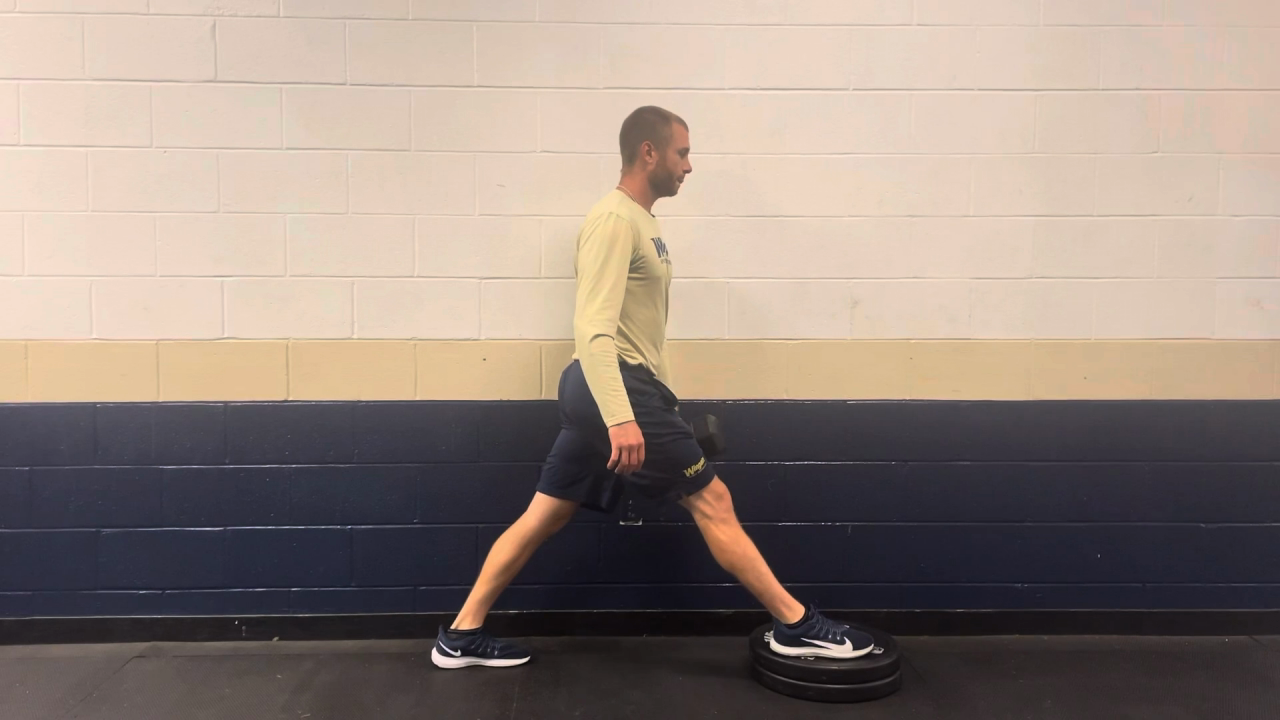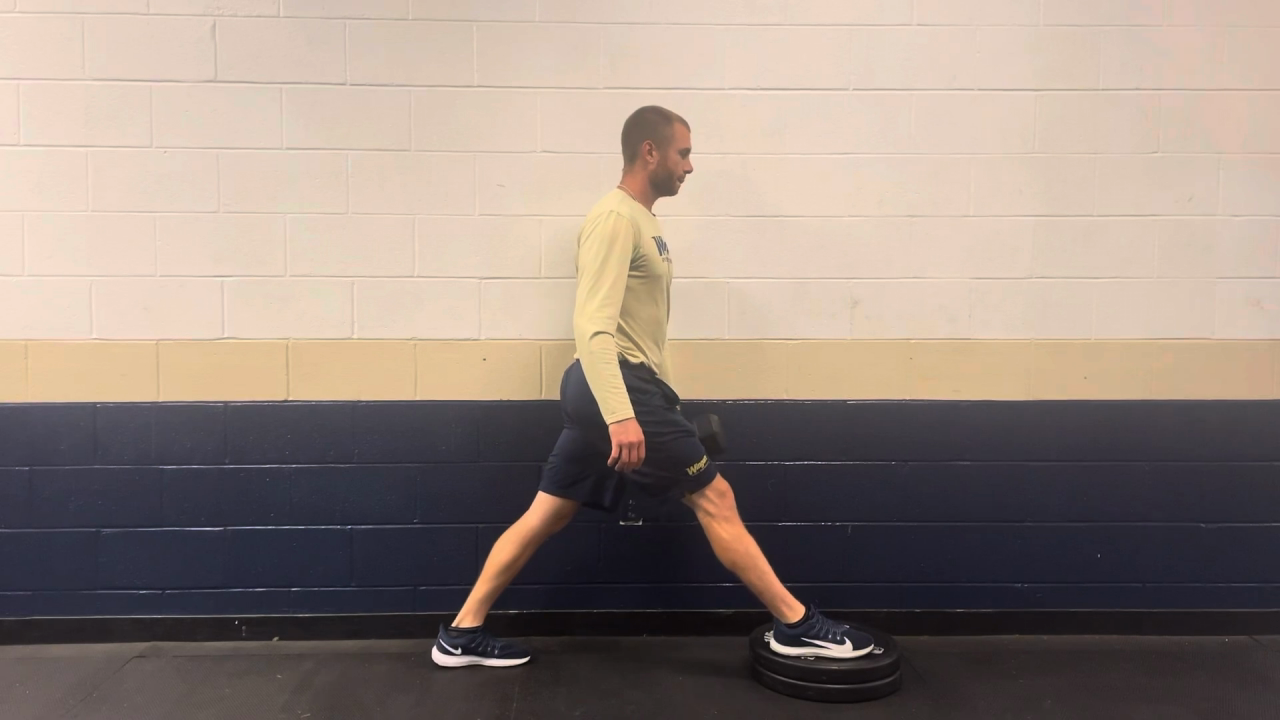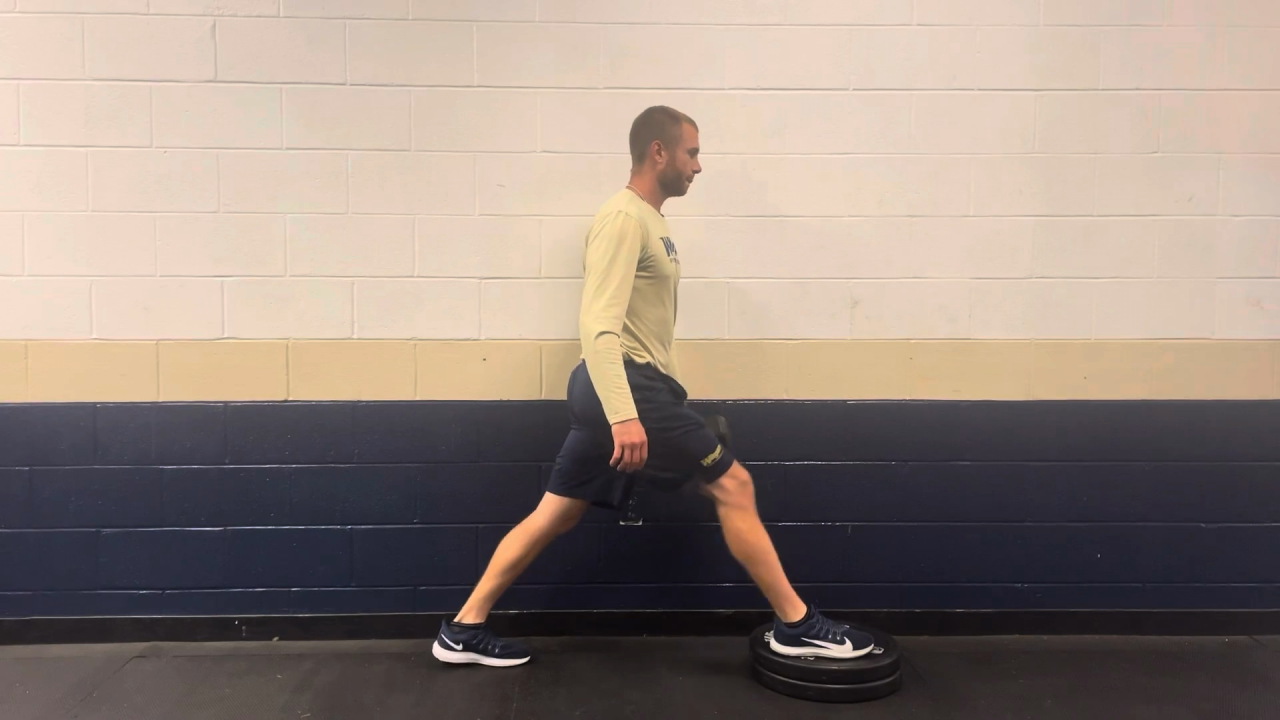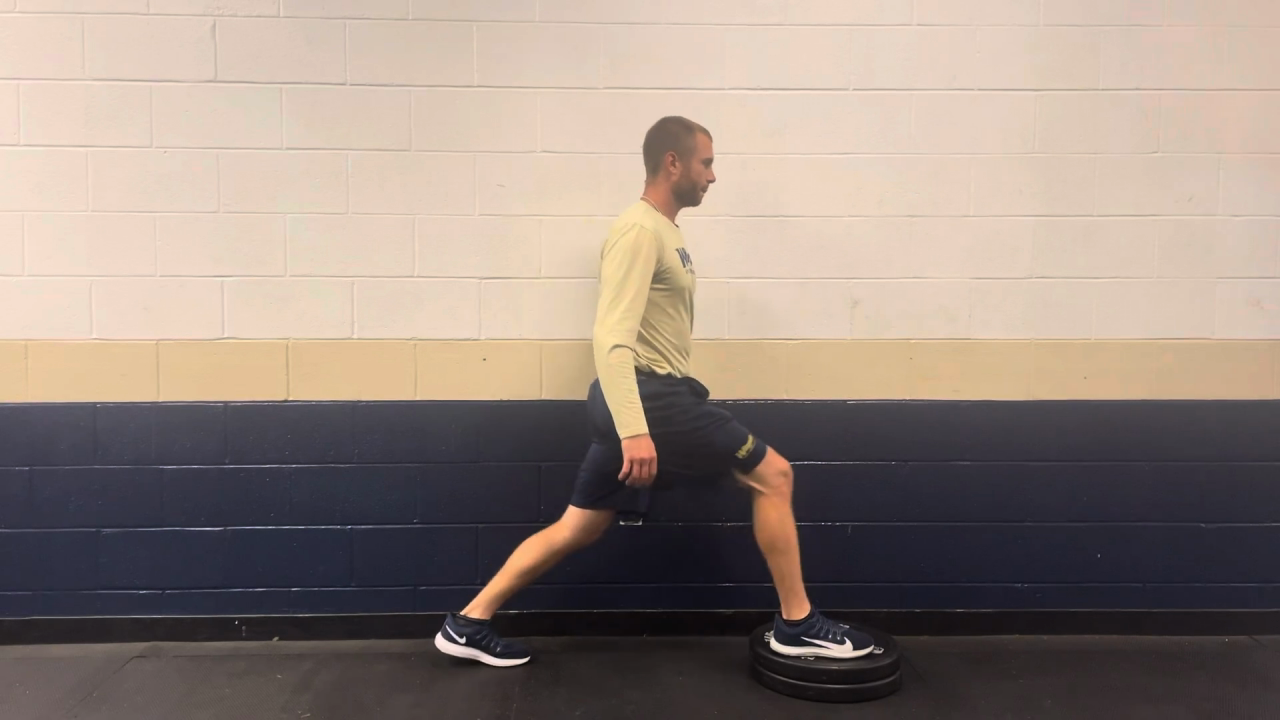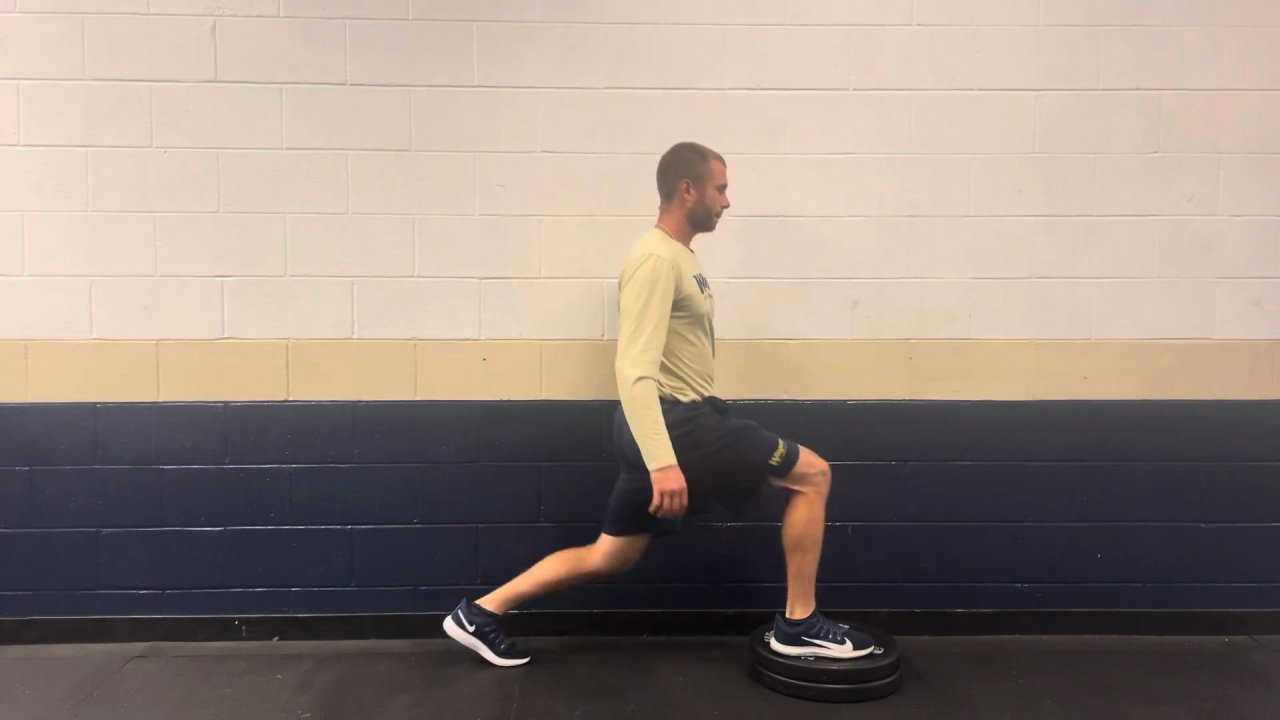
dt=0.2s
person 1, frame 1
left shoulder: (639, 221)
right shoulder: (615, 220)
right elbow: (593, 329)
left wrist: (662, 401)
right wrist: (622, 418)
left hip: (598, 390)
right hip: (616, 388)
left knee: (544, 514)
right knee: (712, 501)
left ankle: (462, 633)
right ankle: (797, 625)
person 1, frame 2
left shoulder: (640, 219)
right shoulder: (616, 218)
right elbow: (593, 326)
left wrist: (651, 402)
right wrist: (621, 416)
left hip: (601, 389)
right hip: (617, 387)
left knee: (547, 513)
right knee: (715, 498)
left ankle: (463, 632)
right ankle: (797, 625)
person 1, frame 3
left shoulder: (647, 220)
right shoulder: (624, 218)
right elbow: (599, 326)
right wrist: (625, 414)
left hip: (610, 389)
right hip: (625, 386)
left knee: (555, 513)
right knee: (734, 487)
left ankle: (465, 628)
right ankle: (797, 626)
person 1, frame 4
left shoulder: (661, 229)
right shoulder: (639, 231)
right elbow: (611, 338)
right wrist: (634, 430)
left hip: (640, 398)
right hip: (649, 395)
left knee: (578, 525)
right knee: (772, 475)
left ankle: (469, 621)
right ankle: (798, 624)
person 1, frame 5
left shoulder: (677, 255)
right shoulder: (656, 259)
right elbow: (634, 371)
right wrist: (663, 462)
left hip: (671, 422)
right hip: (674, 422)
left knee: (610, 553)
right knee: (813, 476)
left ankle: (480, 612)
right ankle: (799, 623)
